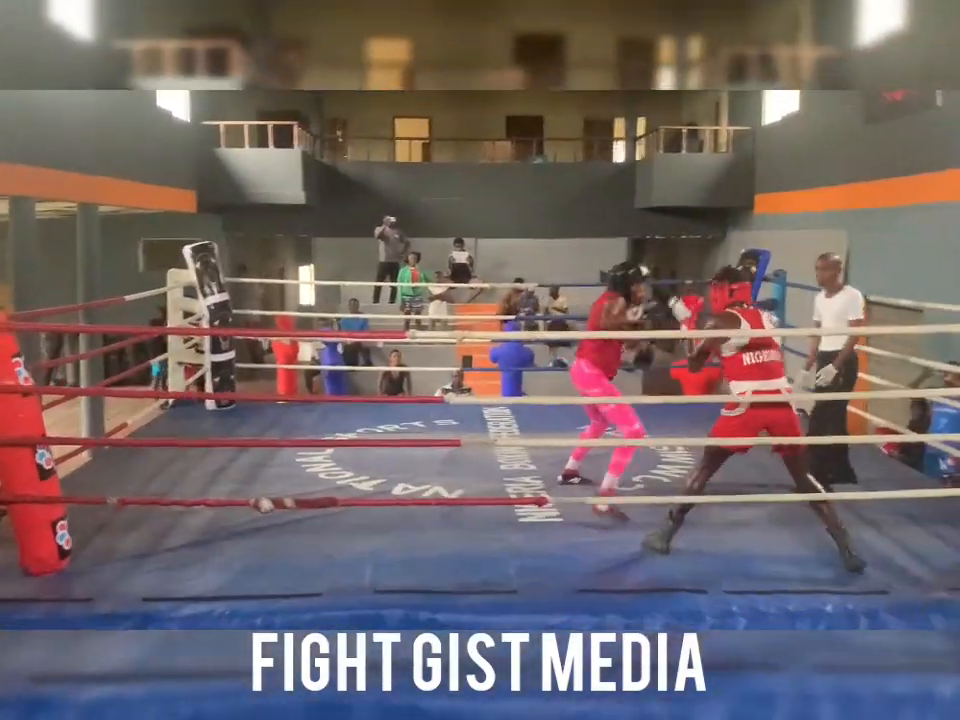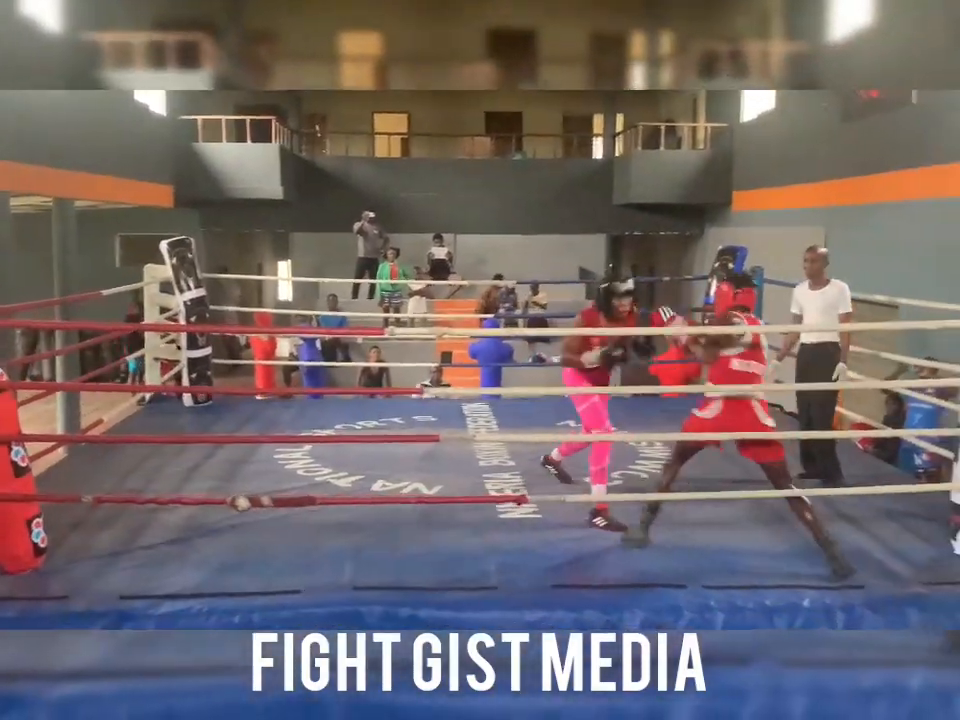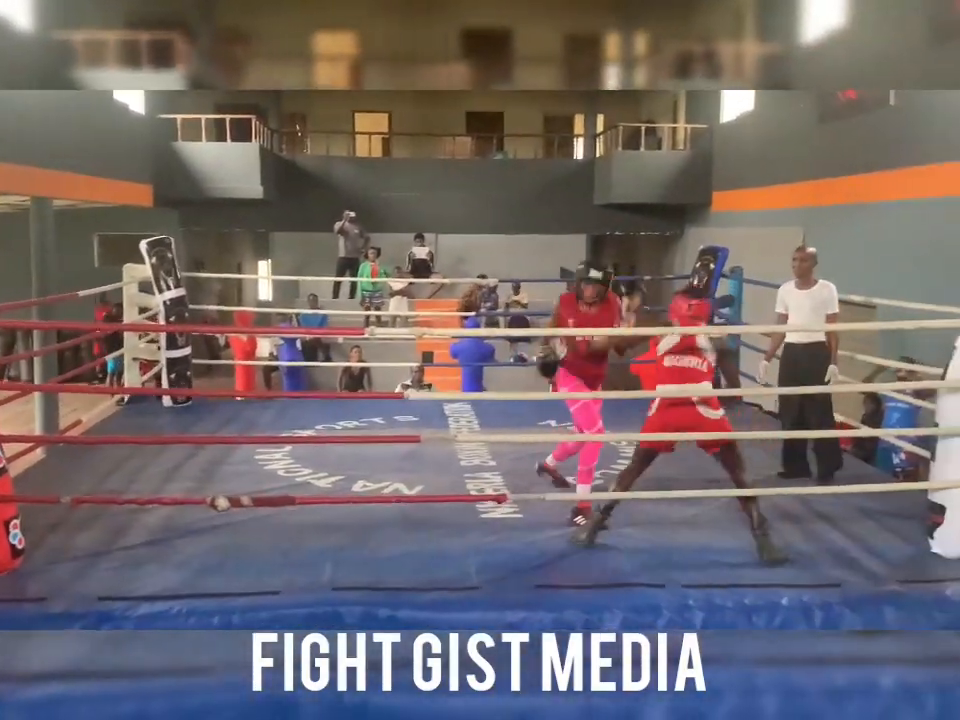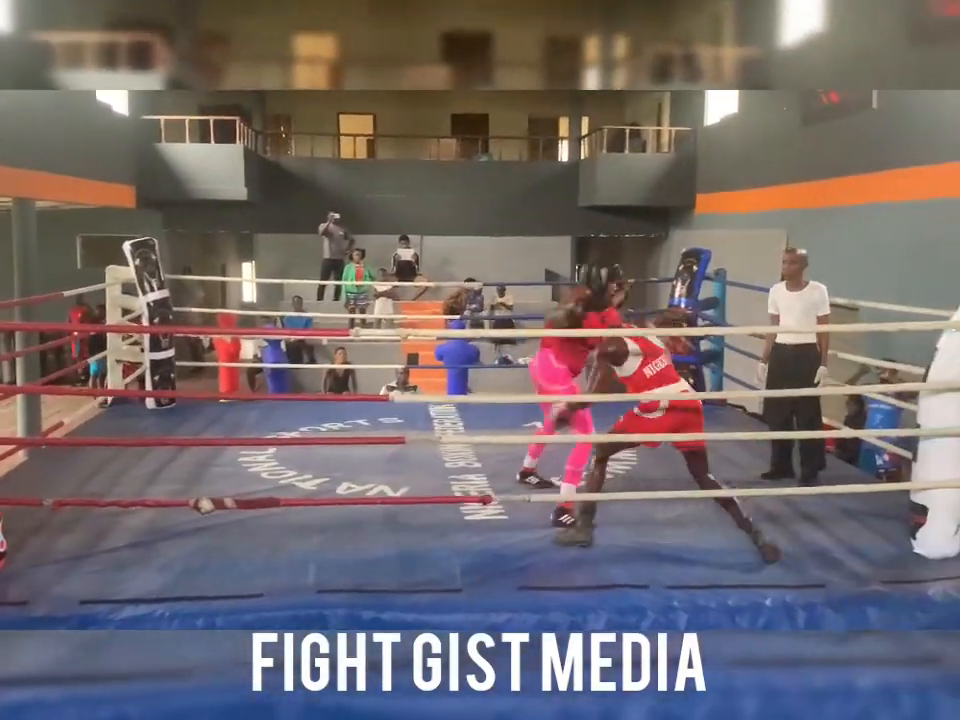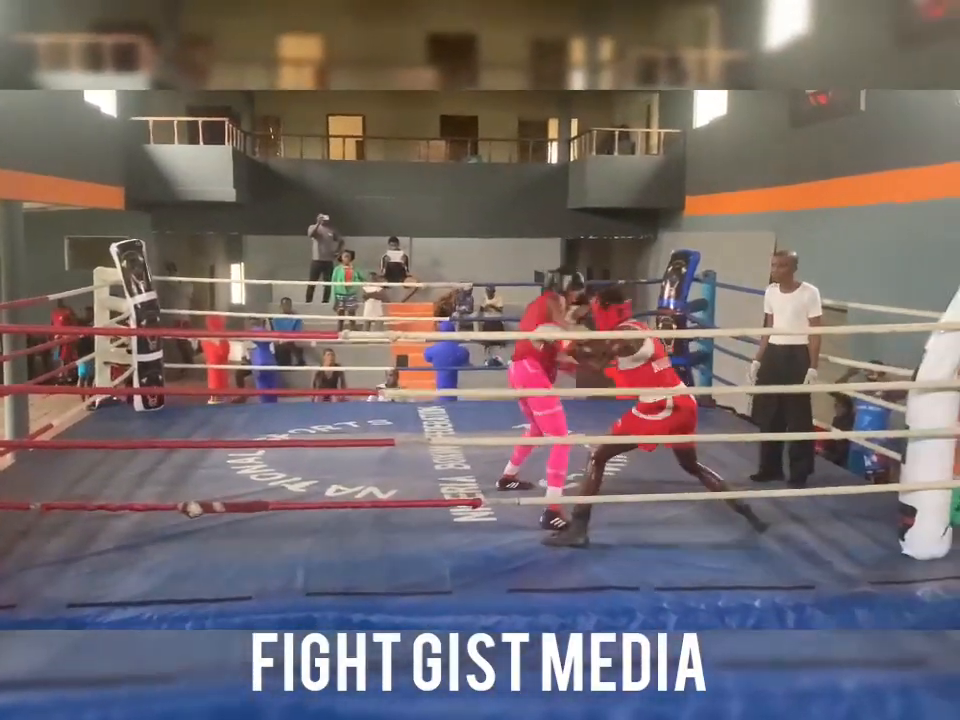
dt=0.2s
person 1, frame 1
left shoulder: (724, 320)
right shoulder: (767, 319)
left elbow: (694, 362)
left hip: (748, 406)
right hip: (783, 404)
left knee: (705, 470)
right knee: (803, 479)
left ankle: (666, 534)
right ankle: (846, 548)
person 1, frame 2
left shoulder: (729, 321)
right shoulder: (757, 329)
left elbow: (704, 355)
left hip: (719, 408)
right hip: (753, 412)
left knee: (675, 460)
right knee: (784, 486)
left ankle: (643, 526)
right ankle: (831, 552)
person 1, frame 3
left shoulder: (669, 330)
right shoulder: (712, 339)
right elbow: (732, 375)
left hip: (665, 410)
right hip: (703, 409)
left knee: (634, 469)
right knee: (737, 475)
left ankle: (592, 527)
right ankle: (764, 543)
person 1, frame 4
left shoulder: (609, 346)
right shoulder: (647, 333)
left elbow: (593, 394)
left wrist: (563, 411)
left hip: (658, 410)
right hip: (689, 403)
left knee: (601, 453)
right knee: (703, 477)
left ankle: (583, 528)
right ankle: (757, 536)
person 1, frame 5
left shoulder: (622, 333)
right shoulder: (634, 328)
left hip: (657, 410)
right hip: (683, 404)
left knee: (598, 457)
right knee: (691, 464)
left ankle: (577, 529)
right ankle: (746, 513)
person 2, frame 1
left shoulder: (614, 301)
right shoulder: (615, 300)
left elbow: (618, 331)
right elbow: (611, 325)
right wrist: (635, 313)
left hip: (590, 371)
right hip: (592, 374)
left knee: (599, 425)
right knee: (634, 430)
left ankle: (570, 471)
right ankle: (605, 495)
person 2, frame 2
left shoulder: (629, 315)
right shoulder: (588, 317)
right elbow: (567, 355)
right wrist: (593, 358)
left hip: (599, 379)
right hip: (579, 379)
left knee: (592, 433)
right knee: (604, 435)
left ankle: (553, 459)
right ankle: (599, 510)
person 2, frame 3
left shoulder: (614, 304)
right shoulder: (566, 301)
right elbow: (553, 330)
right wrist: (549, 351)
left hip: (596, 377)
right hip: (570, 374)
left knee: (584, 434)
right knee: (595, 432)
left ankle: (548, 465)
right ankle: (581, 508)
person 2, frame 4
left shoulder: (604, 311)
right shoulder: (584, 295)
right elbow: (553, 322)
left hip: (546, 363)
right hip: (554, 364)
left knee: (551, 423)
right knee: (585, 436)
left ankle: (527, 470)
right ankle: (564, 509)
person 2, frame 5
left shoulder: (541, 303)
right shoulder: (556, 300)
right elbow: (551, 332)
left hip: (519, 370)
right hip: (532, 371)
left knee: (538, 428)
right knee: (560, 439)
left ankle: (507, 477)
right ankle: (552, 512)
person 3, frame 1
left shoulder: (852, 296)
right shoulder: (820, 298)
left elbow: (853, 336)
left wrist: (834, 366)
right wrist: (806, 368)
left hip: (841, 363)
right hip: (825, 360)
left knee: (821, 422)
right knee: (830, 421)
left ankle: (818, 478)
right ankle: (841, 471)
person 3, frame 2
left shoulder: (839, 289)
right shoulder: (800, 291)
left elbow: (845, 329)
left wrist: (843, 361)
right wrist: (778, 358)
left hip: (828, 353)
right hip: (805, 353)
left knee: (822, 414)
right knee: (807, 414)
left ankle: (831, 471)
right ankle: (815, 465)
person 3, frame 3
left shoulder: (827, 289)
right shoulder: (785, 290)
left elbow: (832, 329)
left wrist: (833, 362)
right wrist: (767, 358)
left hip: (816, 353)
right hip: (791, 353)
left knee: (820, 415)
right knee: (790, 413)
left ankle: (827, 469)
right ankle: (795, 465)
person 3, frame 4
left shoulder: (817, 291)
right shoulder: (776, 291)
left elbow: (823, 331)
left wrist: (823, 364)
right wrist: (763, 361)
left hip: (806, 355)
right hip: (781, 353)
left knee: (808, 416)
right knee: (778, 413)
left ankle: (810, 470)
right ankle: (781, 465)
person 3, frame 5
left shoulder: (809, 293)
right shoulder: (770, 292)
left elbow: (815, 333)
left wrist: (813, 366)
right wrist: (757, 360)
left hip: (797, 356)
right hip: (773, 353)
left knee: (798, 418)
right knee: (767, 414)
left ankle: (799, 473)
right ankle: (770, 467)
